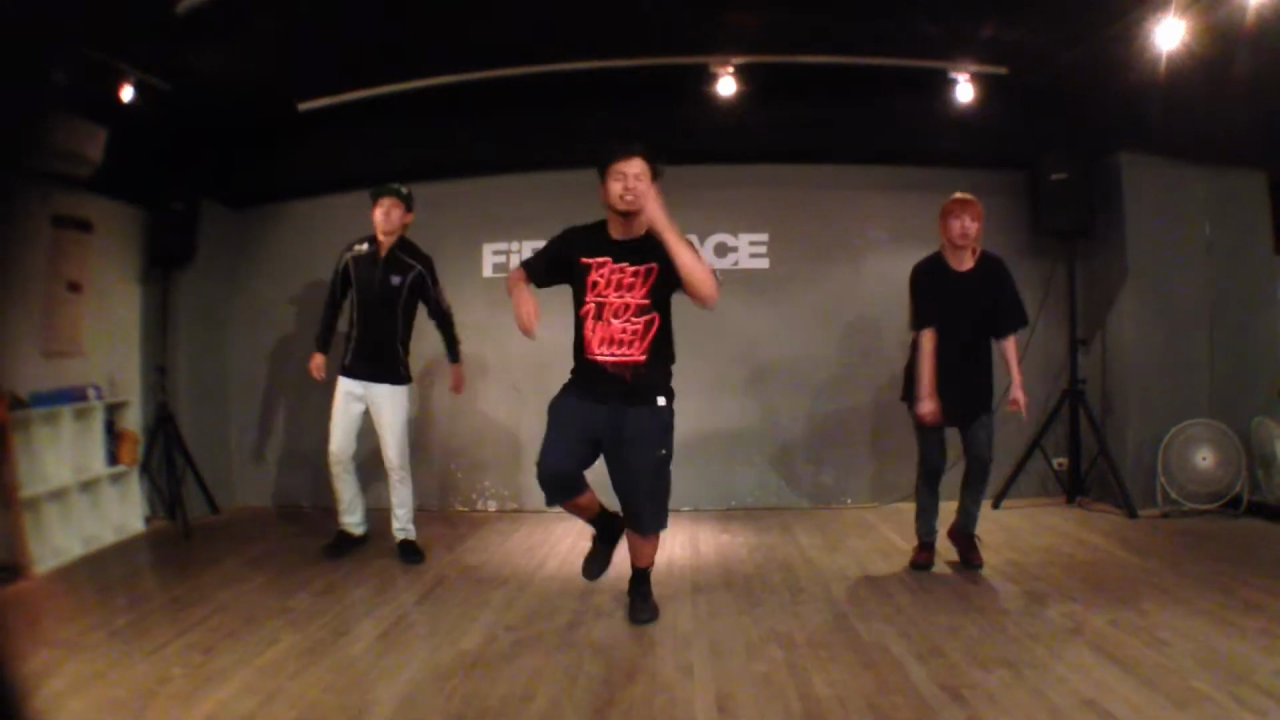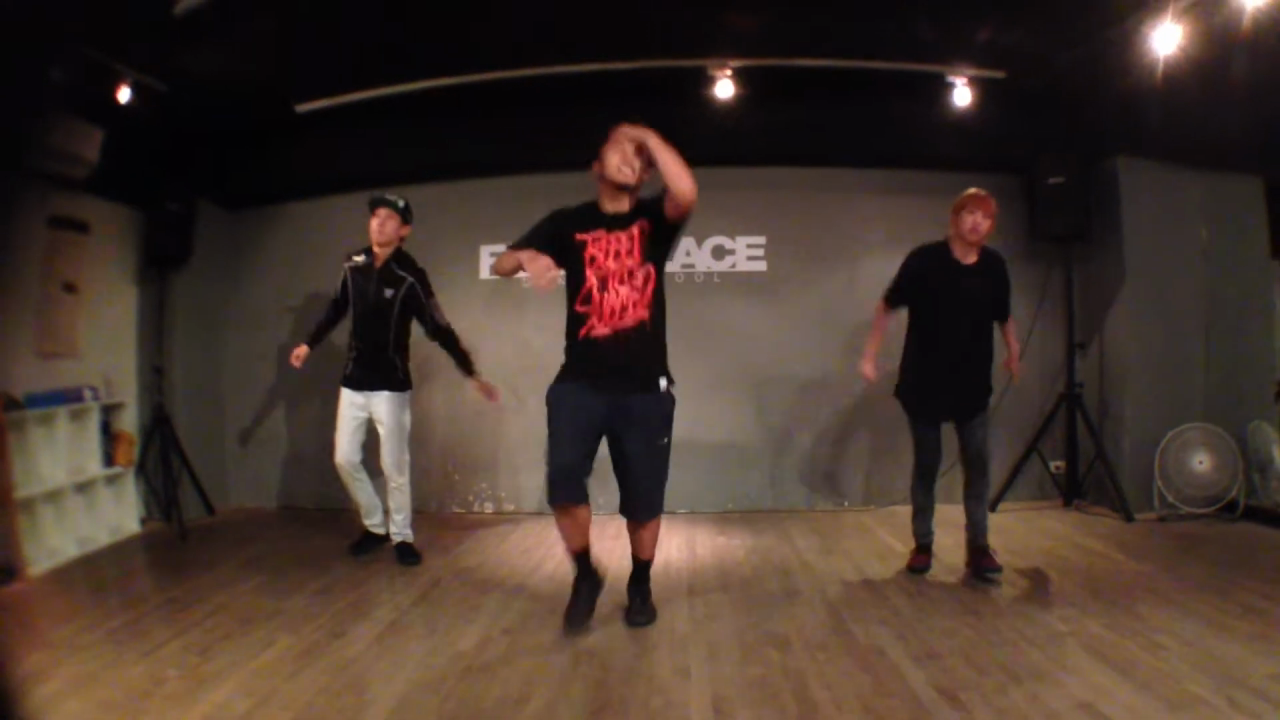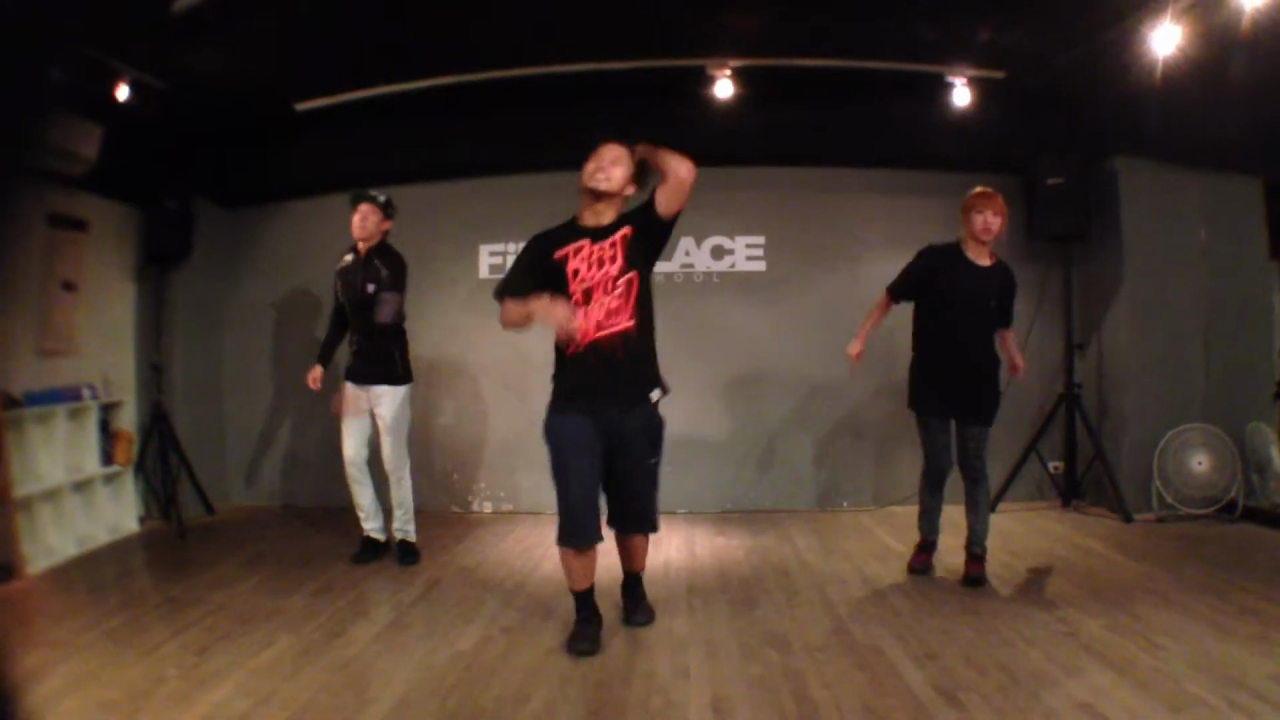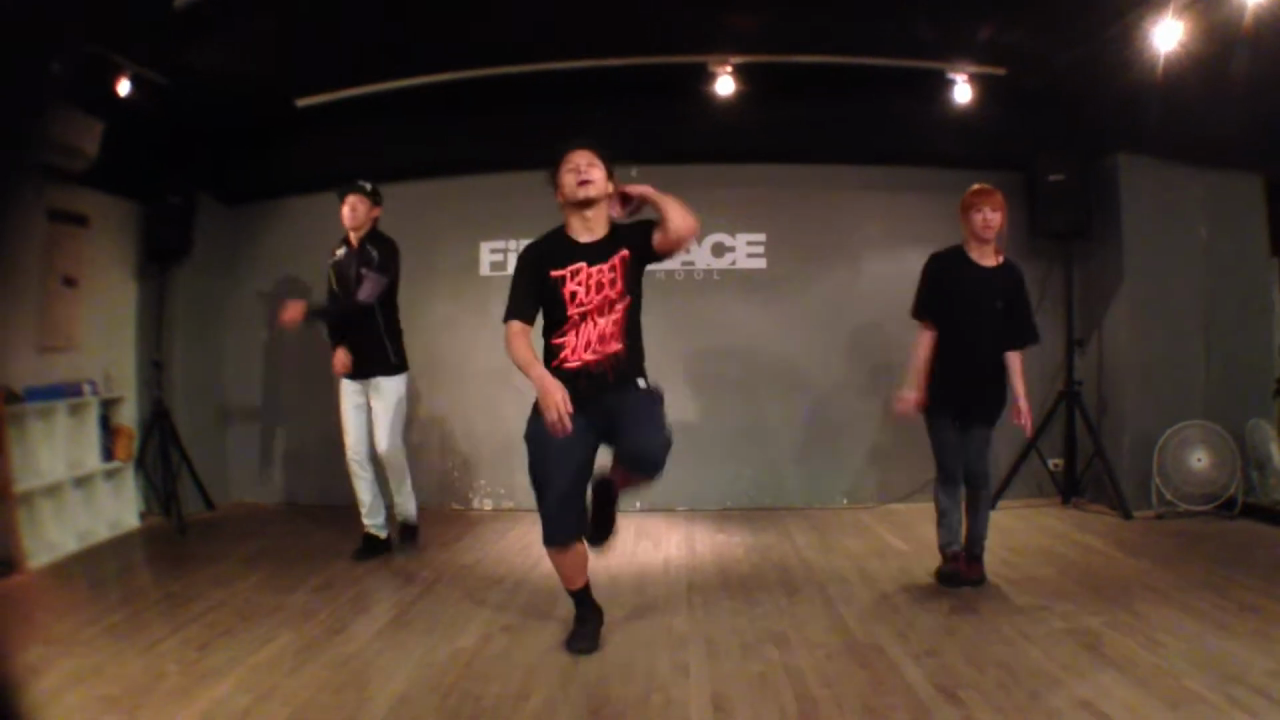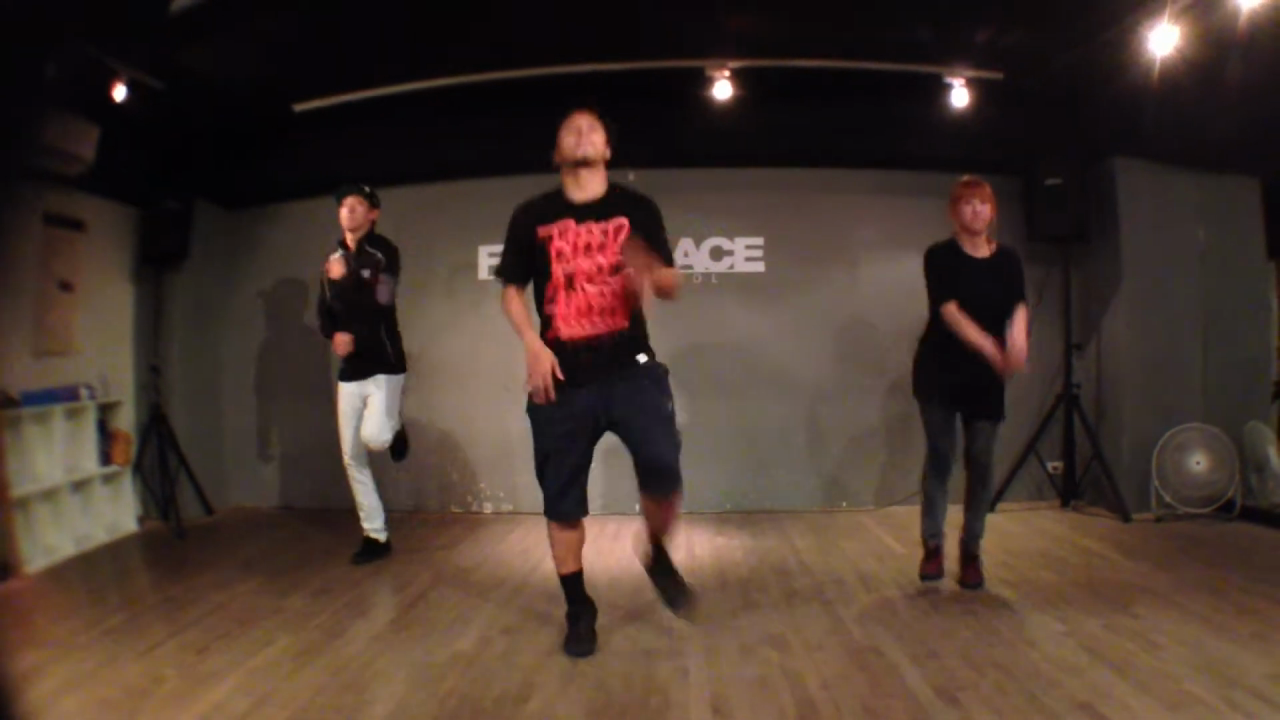
dt=0.2s
person 1, frame 1
left shoulder: (670, 245)
right shoulder: (578, 243)
left elbow: (707, 294)
right elbow: (520, 274)
left wrist: (662, 226)
right wrist: (521, 292)
left hip: (645, 400)
right hip: (586, 392)
left knee: (647, 508)
right knee: (555, 472)
left ankle: (641, 586)
right ankle: (606, 524)
person 1, frame 2
left shoulder: (655, 219)
right shoulder: (567, 223)
left elbow: (687, 193)
right elbow: (501, 265)
left wrist: (648, 138)
right wrist: (527, 258)
left hip: (645, 382)
right hip: (581, 379)
left knee: (644, 496)
right knee: (564, 476)
left ankle: (640, 584)
right ankle: (585, 576)
person 1, frame 3
left shoulder: (639, 229)
right shoulder: (546, 245)
left elbow: (683, 175)
right elbow: (507, 313)
left wrist: (647, 154)
right wrist: (540, 305)
left hip: (636, 396)
right hip: (575, 401)
left knee: (634, 513)
right knee: (577, 516)
left ankle: (633, 588)
right ankle: (586, 612)
person 1, frame 4
left shoulder: (633, 239)
right shoulder: (540, 256)
left elbow: (685, 228)
right elbow: (515, 330)
left wrist: (646, 196)
right wrist: (544, 381)
left hip: (624, 387)
right hip: (565, 397)
left knee: (650, 454)
right knee: (560, 520)
left ankle: (608, 486)
right ankle: (585, 611)
person 1, frame 5
left shoulder: (636, 208)
right shoulder: (532, 215)
left elbow: (668, 286)
right elbow: (512, 291)
left wrist: (653, 274)
right wrist: (534, 345)
left hip: (624, 364)
right hip: (560, 375)
left knee: (661, 465)
right knee: (562, 499)
left ankle: (658, 554)
right ankle: (579, 607)
person 2, frame 1
left shoulder: (994, 271)
right shoulder: (925, 273)
left elbow: (1006, 332)
right elbow: (925, 335)
left wrist: (1017, 384)
right wrist: (924, 393)
left hip: (975, 383)
right hip: (931, 382)
left knee: (981, 458)
right knee: (931, 463)
left ankle: (963, 528)
right ankle: (925, 541)
person 2, frame 2
left shoulder: (995, 266)
right shoulder: (926, 259)
left elbow: (1003, 314)
right elbow: (888, 305)
left wrist: (1013, 350)
right wrist: (870, 353)
left hip: (971, 379)
right hip: (924, 377)
left knee: (978, 459)
right knee: (927, 462)
left ankle: (978, 545)
right ankle: (923, 543)
person 2, frame 3
left shoulder: (1002, 276)
right shoulder: (935, 260)
right elbow: (891, 297)
left wrist: (1014, 354)
right wrist: (861, 337)
left hip: (980, 385)
right hip: (933, 382)
left knee: (974, 467)
right knee: (937, 466)
left ankle: (976, 554)
right ankle: (926, 541)
person 2, frame 4
left shoulder: (1012, 276)
right shoulder: (942, 265)
left elbow: (1013, 343)
right elbow: (927, 329)
left wrist: (1020, 397)
right wrist: (913, 384)
left hip: (984, 388)
right hip: (942, 388)
left knee: (976, 472)
right knee: (950, 469)
left ankle: (974, 554)
right ankle: (952, 553)
person 2, frame 5
left shoulder: (1007, 260)
right shoulder: (939, 256)
left elbow: (1019, 308)
right elbow: (949, 312)
left wrist: (1017, 340)
right wrist: (989, 349)
left hip: (985, 378)
right hip: (939, 373)
left knee: (980, 463)
right knee: (940, 456)
left ankle: (970, 553)
right ankle: (933, 549)
person 3, frame 1
left shoulder: (417, 264)
right shoulder: (354, 254)
left elbow: (441, 312)
right elbow: (334, 301)
left wrist: (455, 361)
right wrist: (320, 348)
left hip: (391, 378)
right hip: (351, 373)
left knee: (395, 460)
right knee: (338, 451)
left ankle: (404, 534)
right ankle: (351, 527)
person 3, frame 2
left shoulder: (410, 275)
right shoulder: (354, 264)
left elbow: (439, 329)
right elbow: (337, 307)
left wrist: (472, 373)
right wrist: (309, 342)
left hip: (392, 386)
right hip: (354, 382)
left knee: (394, 464)
right knee: (344, 459)
left ankle: (398, 530)
right ankle: (375, 526)
person 3, frame 3
left shoulder: (392, 265)
right shoulder: (345, 264)
left elbow: (383, 327)
left wrist: (357, 385)
right wrist: (321, 362)
left hip: (391, 378)
right hip: (356, 375)
left knee: (394, 460)
right knee: (353, 458)
left ankle: (404, 536)
right ankle: (374, 535)
person 3, frame 4
left shoulder: (384, 250)
right shoulder: (339, 257)
left elbow: (358, 306)
right elbow: (337, 310)
left wrist: (306, 313)
right wrist: (338, 348)
left hip: (388, 366)
right hip: (352, 370)
left knee: (388, 447)
right knee: (355, 454)
left ankle: (406, 516)
right ankle: (375, 531)
person 3, frame 5
left shoulder: (383, 252)
right shoulder: (333, 259)
left elbow: (380, 309)
right elbow: (326, 311)
left wrist: (346, 279)
right wrist: (336, 334)
left hip: (385, 365)
right hip: (350, 371)
left knee: (373, 435)
right knee: (351, 454)
left ankle: (393, 430)
right ankle: (376, 535)
